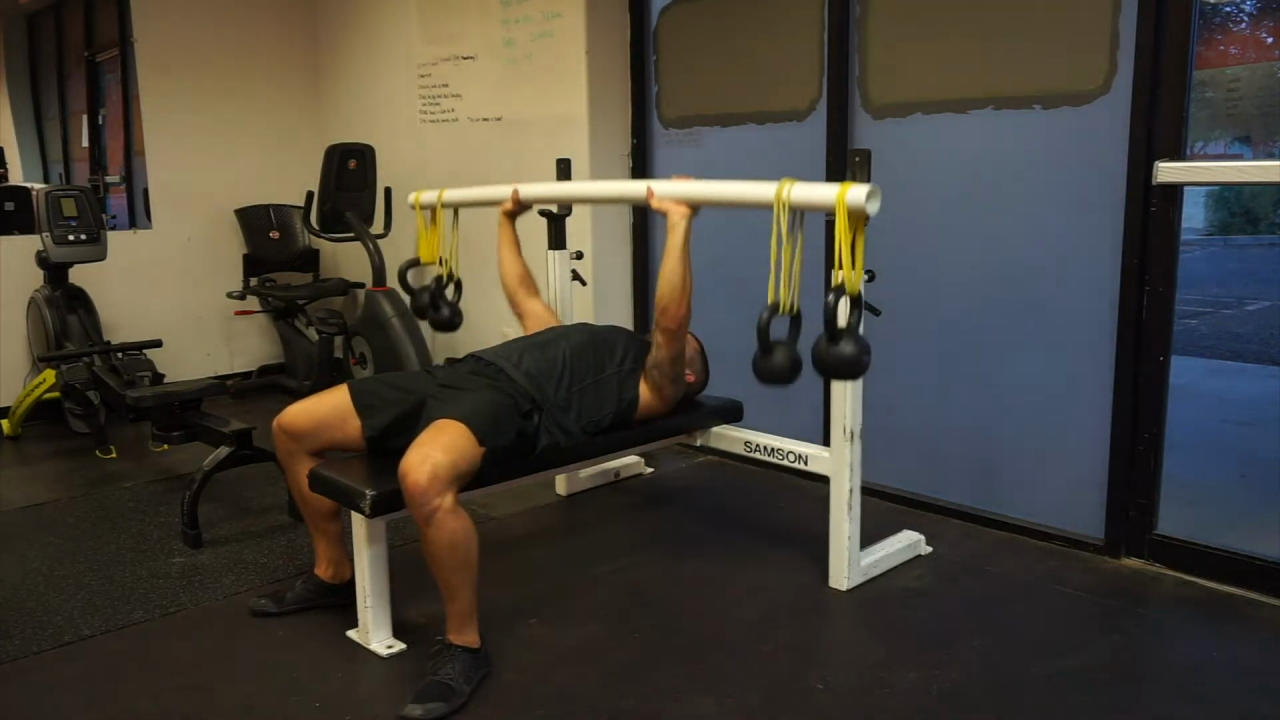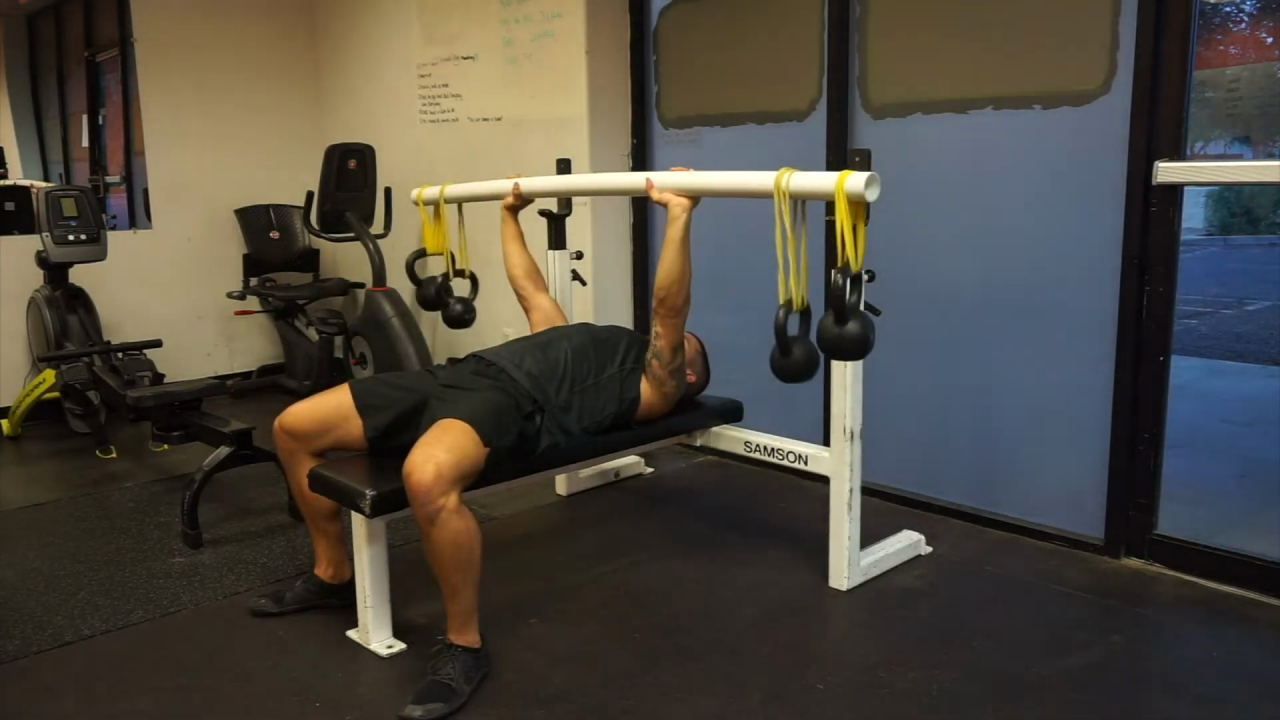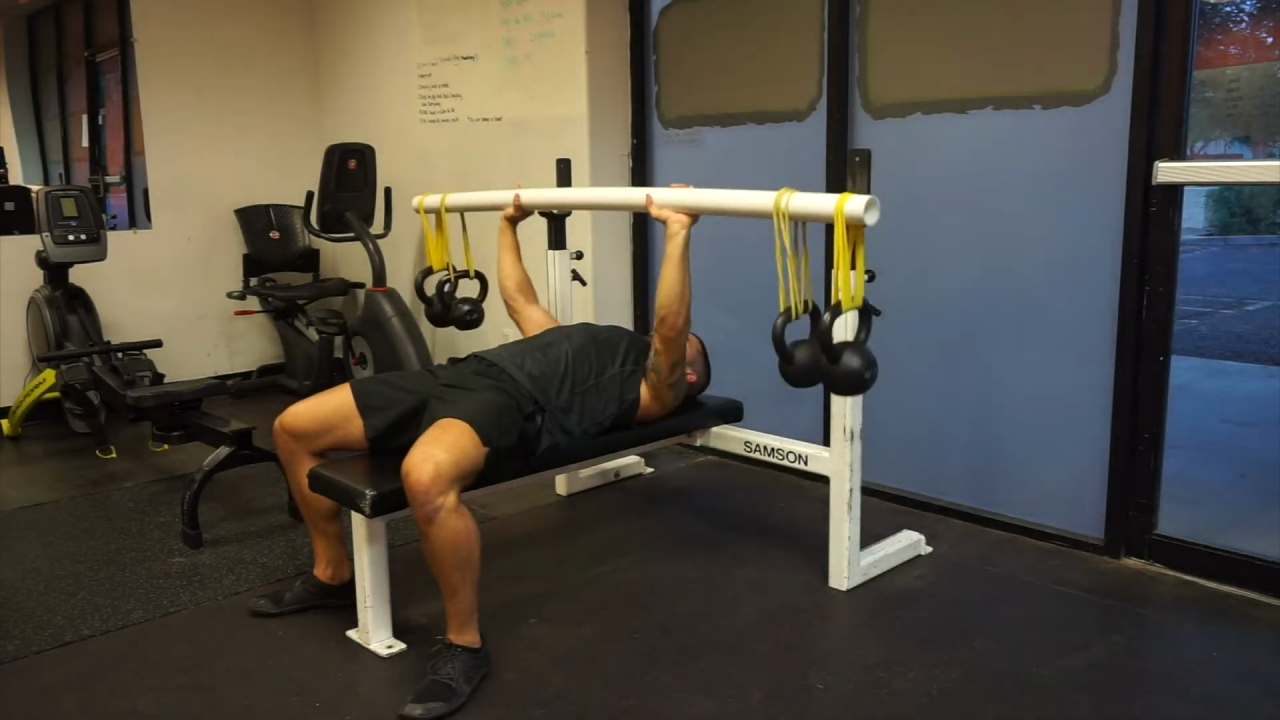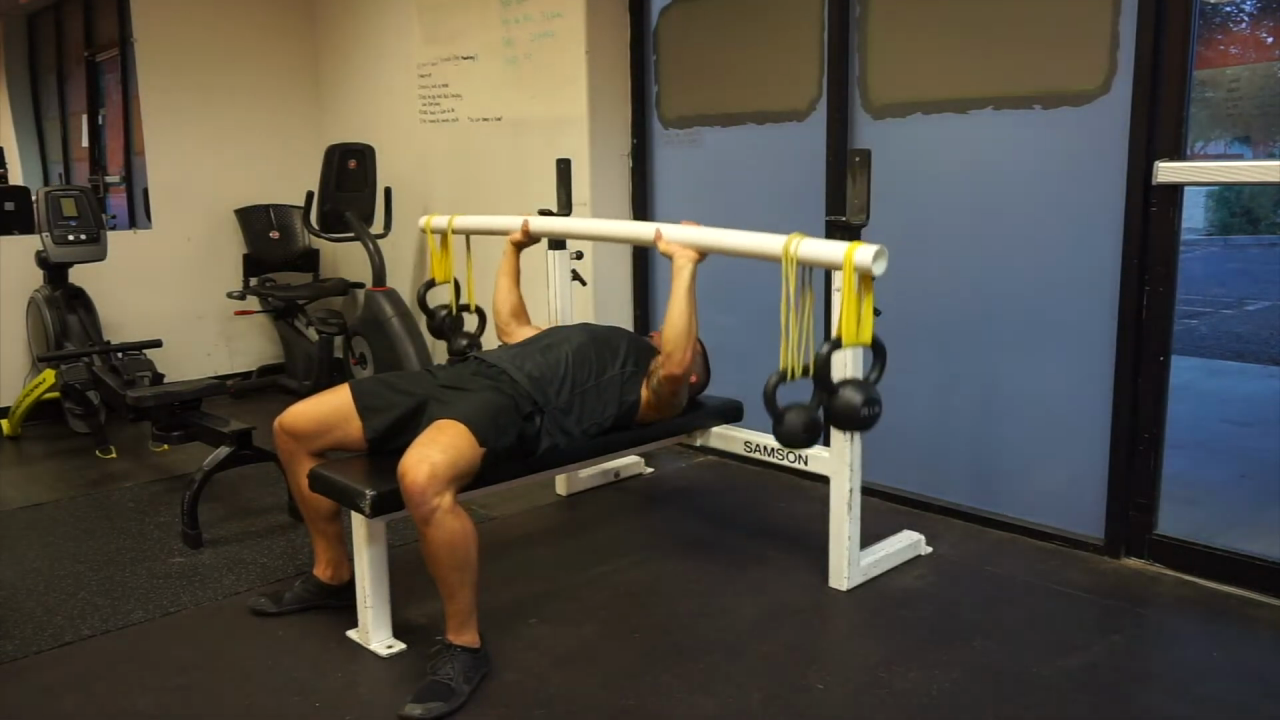
dt=0.3s
person 1, frame 1
left shoulder: (656, 385)
right shoulder: (590, 350)
left elbow: (672, 319)
right elbow: (523, 296)
left wrist: (678, 224)
right wrist: (507, 221)
left hip: (513, 401)
right hip: (461, 374)
left knee: (424, 479)
right knee: (292, 428)
left ankle: (464, 646)
right ankle: (333, 575)
person 1, frame 2
left shoulder: (656, 386)
right shoulder: (593, 353)
left elbow: (670, 307)
right elbow: (531, 289)
left wrist: (678, 214)
right wrist: (510, 214)
left hip: (514, 401)
right hip: (460, 375)
left knee: (429, 479)
right knee: (293, 428)
left ankle: (464, 646)
right ankle: (333, 575)
person 1, frame 3
left shoulder: (659, 387)
right shoulder: (597, 351)
left elbow: (672, 329)
right elbow: (520, 302)
left wrist: (677, 232)
right wrist: (508, 225)
left hip: (517, 399)
right hip: (463, 374)
left knee: (427, 477)
right knee: (294, 427)
left ankle: (464, 646)
right ankle: (332, 575)
person 1, frame 4
left shoulder: (658, 391)
right shoulder: (597, 354)
left elbow: (674, 366)
right elbow: (511, 327)
left wrist: (683, 266)
right wrist: (514, 249)
left hip: (516, 399)
left knee: (423, 479)
right knee: (293, 427)
left ankle: (463, 646)
right ankle: (332, 575)
